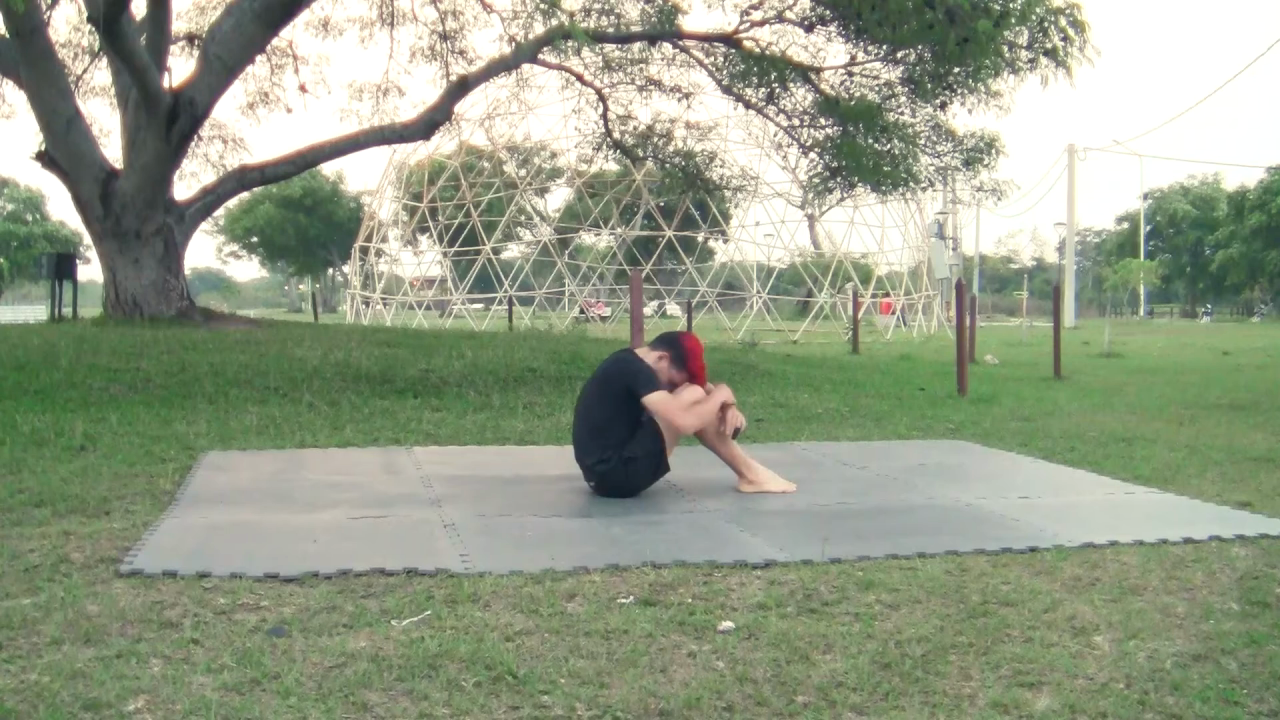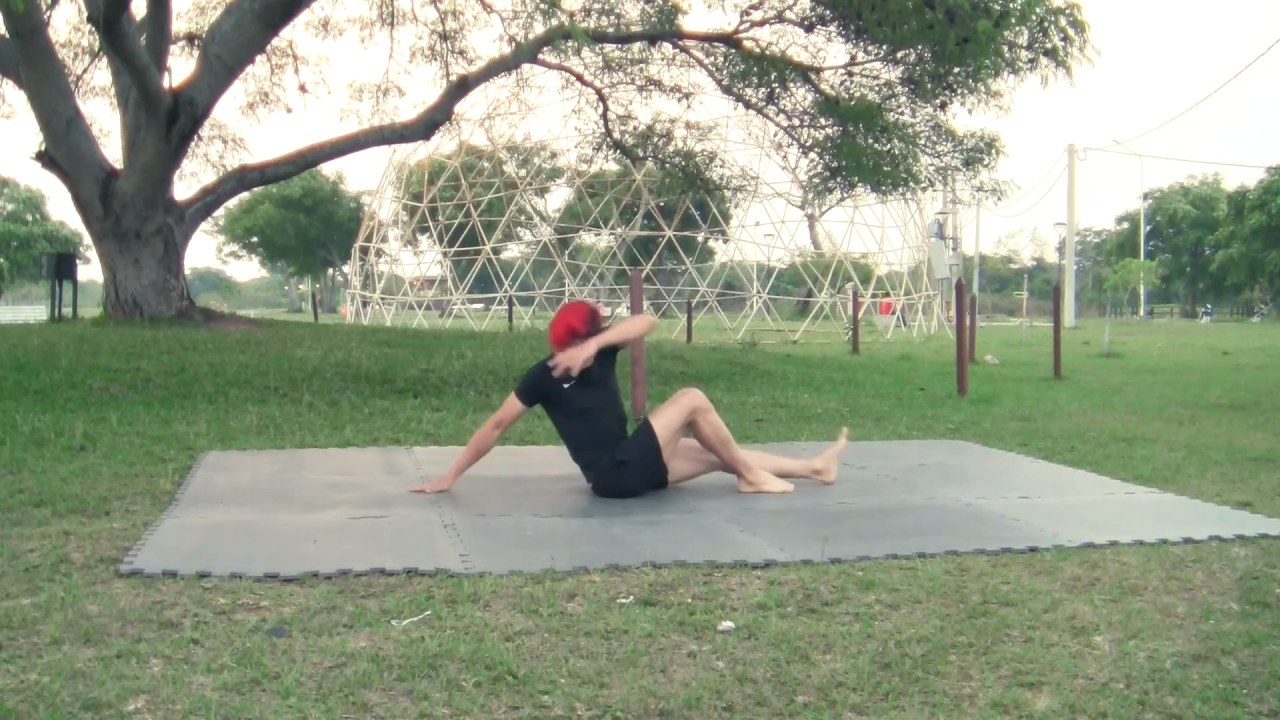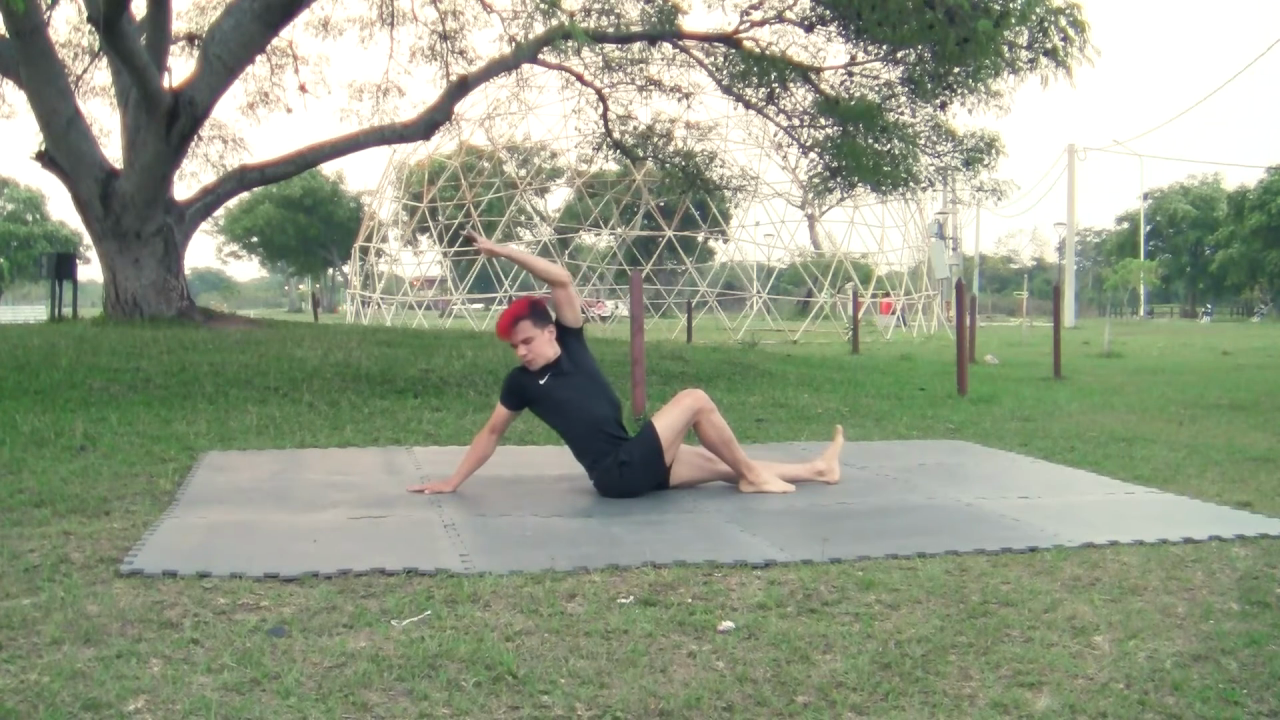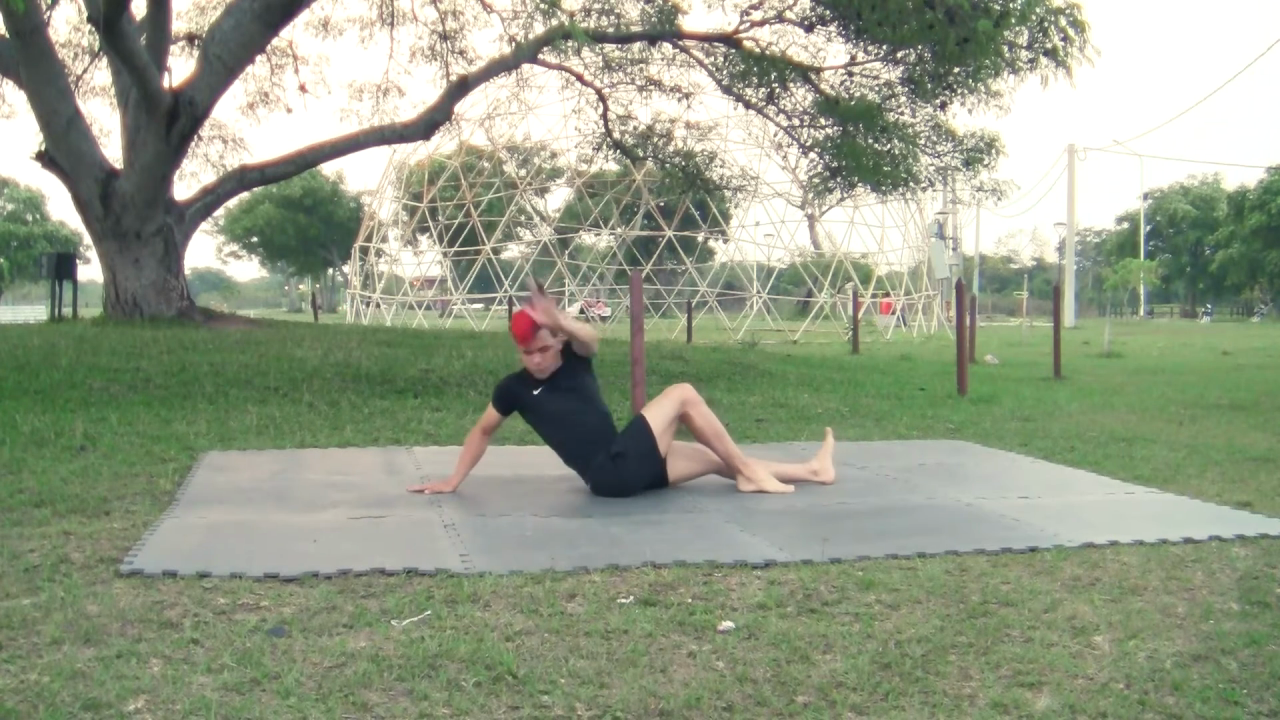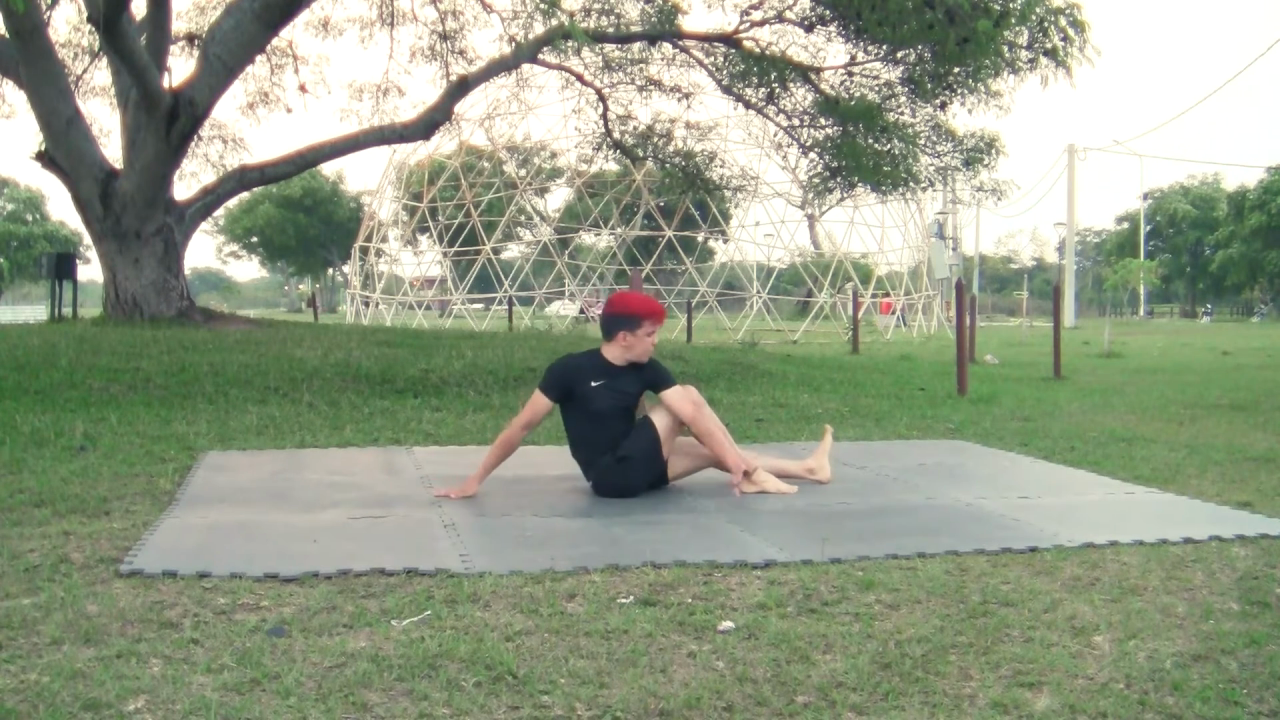
dt=0.7s
person 1, frame 1
left shoulder: (630, 362)
right shoulder: (634, 369)
right elbow: (685, 423)
left wrist: (727, 406)
right wrist: (720, 395)
left hip: (608, 470)
right hip: (615, 475)
left knee: (687, 405)
right knee: (693, 396)
left ankle: (750, 469)
right ankle: (750, 476)
person 1, frame 2
left shoulder: (603, 347)
right shoulder: (542, 377)
left elbow: (646, 321)
right elbow: (496, 424)
left wrist: (593, 343)
right wrist: (451, 475)
left hip: (630, 464)
right hip: (614, 475)
left knee: (717, 454)
right knee: (692, 399)
left ankle: (814, 467)
right ankle: (751, 477)
person 1, frame 3
left shoulder: (571, 342)
right shoulder: (521, 382)
left elbow: (562, 280)
right elbow: (491, 433)
left wrist: (501, 250)
right wrist: (453, 481)
left hip: (634, 462)
right hip: (618, 475)
left knee: (720, 464)
right knee: (696, 400)
left ankle: (816, 469)
right ankle: (752, 475)
person 1, frame 4
left shoulder: (574, 359)
right shoulder: (514, 387)
left elbow: (587, 340)
right elbow: (481, 432)
left wrist: (554, 321)
right wrist: (454, 481)
left hip: (628, 464)
right hip: (608, 474)
left knee: (714, 456)
right knee: (682, 394)
left ankle: (811, 470)
right ankle: (750, 472)
person 1, frame 5
left shoulder: (648, 370)
right shoulder: (569, 369)
left elbow: (692, 416)
right elbow: (522, 425)
left wrist: (735, 461)
right wrist: (476, 479)
left hip: (634, 467)
right hip: (611, 477)
right knee: (689, 396)
left ankle: (805, 469)
right ankle: (752, 474)
